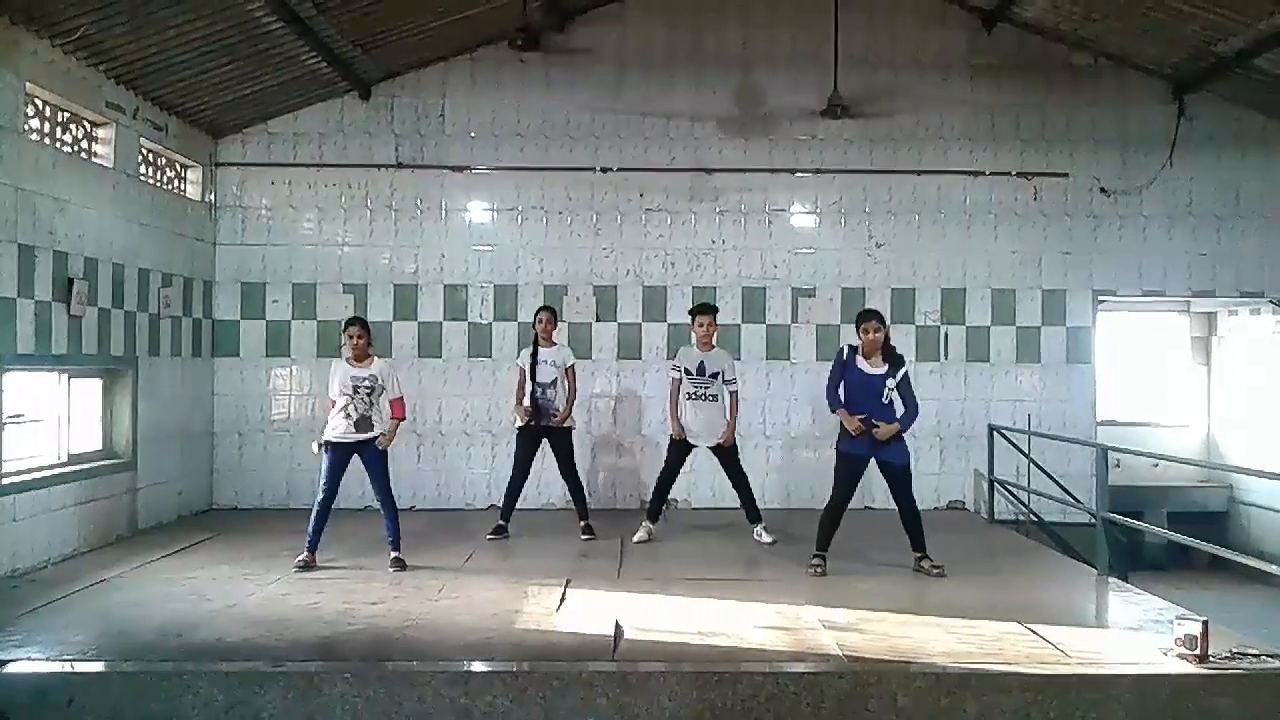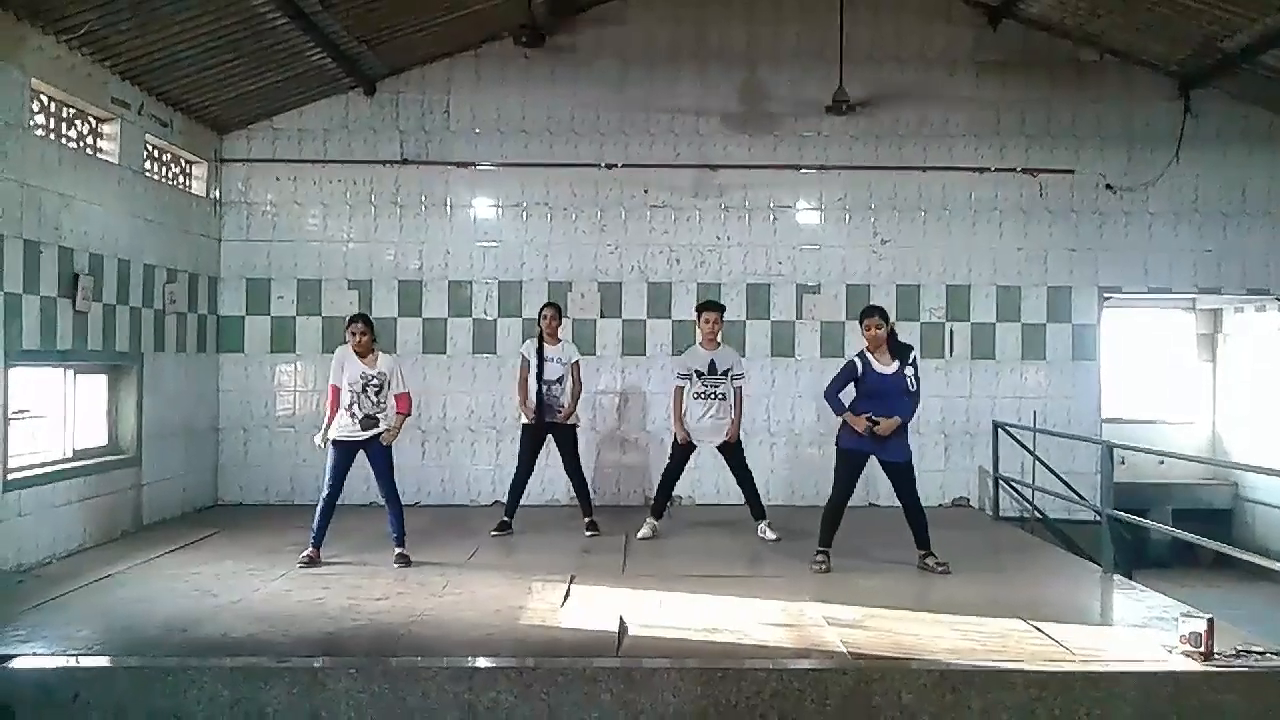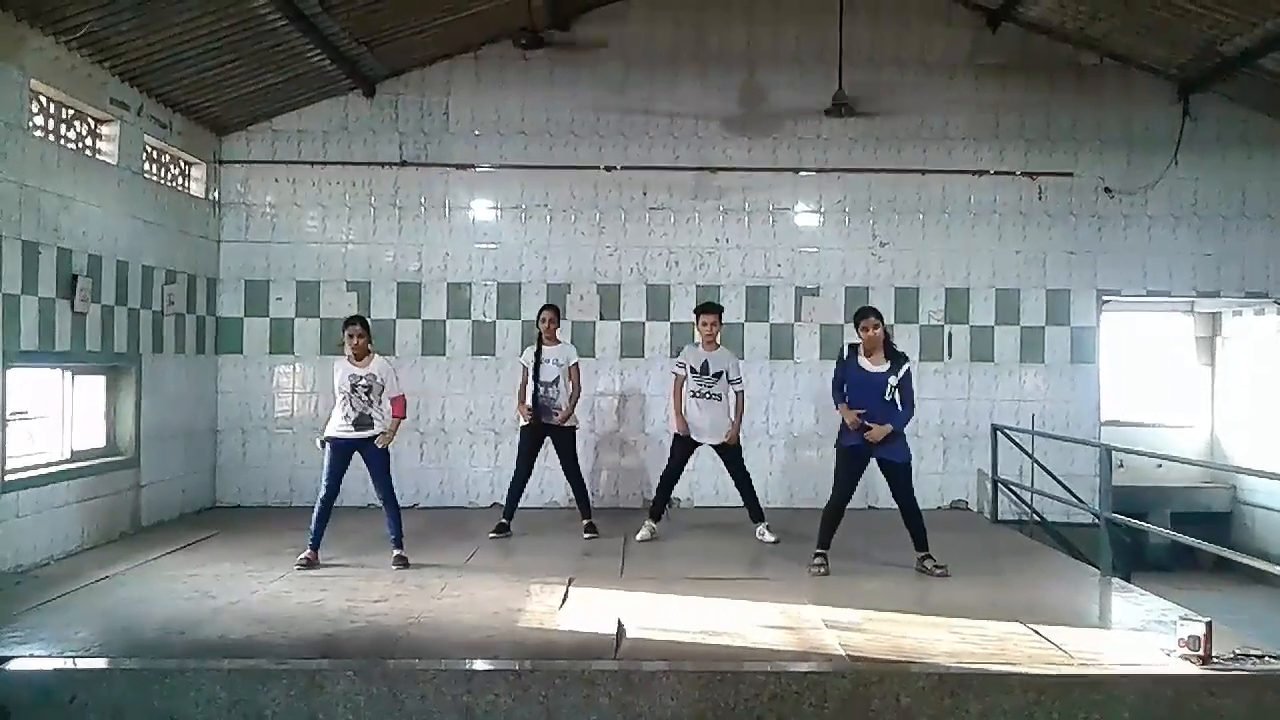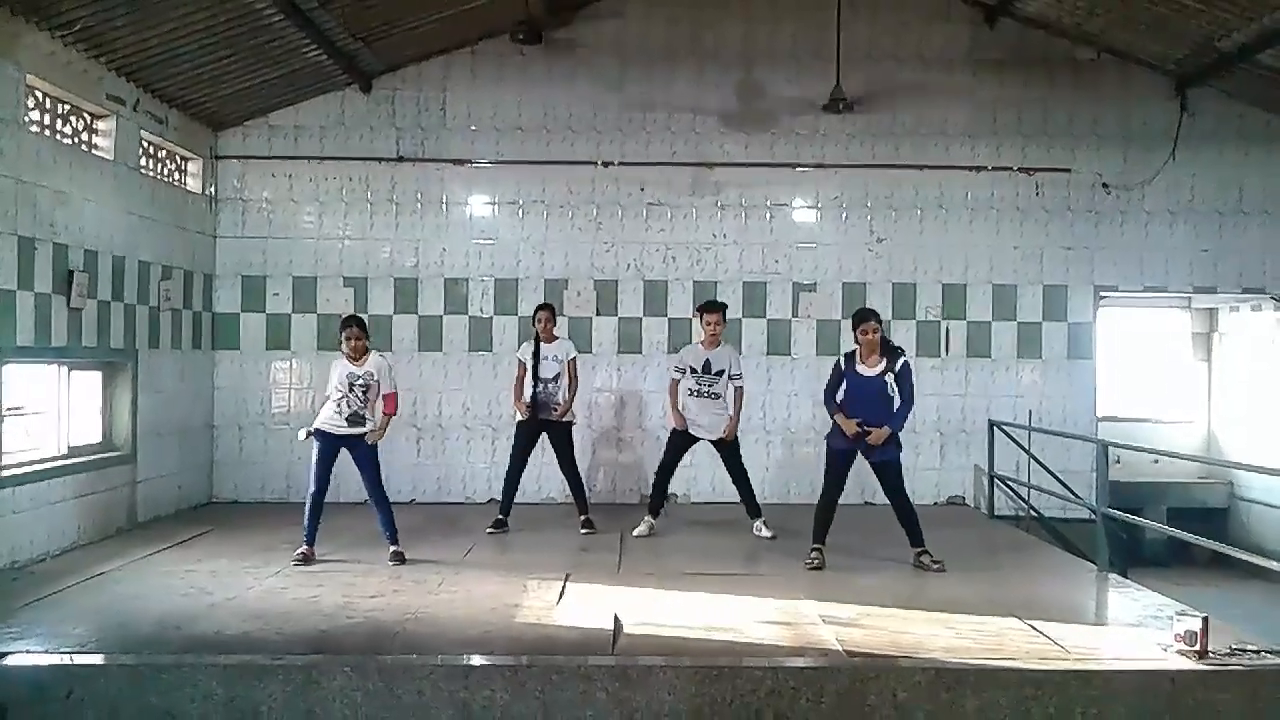
dt=0.3s
person 1, frame 1
left shoulder: (896, 365)
right shoulder: (847, 356)
left elbow: (911, 406)
right elbow: (832, 390)
left wrist: (895, 427)
right wrist: (845, 418)
left hip: (890, 440)
right hip: (854, 439)
left knee: (906, 500)
right knee: (839, 499)
left ankle: (921, 556)
right ankle: (819, 555)
person 1, frame 2
left shoulder: (907, 356)
right shoulder: (859, 362)
left elbow: (913, 397)
right elbow: (830, 393)
left wrist: (896, 421)
right wrist: (851, 419)
left hip: (894, 438)
right hip: (856, 436)
left knee: (910, 497)
right knee: (840, 495)
left ankle: (925, 554)
right ankle: (822, 551)
person 1, frame 3
left shoulder: (899, 363)
right shoulder: (849, 355)
left elbow: (908, 407)
right elbow: (837, 386)
left wrist: (887, 428)
right wrist: (843, 410)
left hip: (890, 439)
right hip: (854, 436)
left knee: (906, 498)
right knee: (839, 496)
left ankle: (923, 556)
right ankle: (820, 553)
person 1, frame 4
left shoulder: (897, 361)
right shoulder: (846, 362)
left elbow: (906, 402)
right elbow: (829, 395)
left wrist: (887, 430)
right wrist: (841, 420)
left hip: (882, 438)
right hip: (844, 437)
left knee: (898, 495)
right knee: (830, 492)
left ankle: (920, 551)
right ankle: (816, 549)
person 2, frame 1
left shoulder: (383, 366)
right shoulder: (337, 367)
left elbow: (397, 404)
right elbow: (333, 404)
left wrist: (390, 433)
right wrist: (324, 435)
left hip: (372, 439)
right hip: (338, 439)
left knee: (384, 495)
right knee: (325, 496)
left ankle: (395, 551)
right ankle: (309, 552)
person 2, frame 2
left shoulder: (388, 362)
right shoulder: (342, 355)
left elbow: (403, 400)
right elbow: (334, 395)
left wrist: (395, 429)
right wrist: (324, 429)
left hip: (377, 436)
right hip: (343, 436)
left knee: (388, 491)
right knee: (330, 491)
left ankle: (400, 547)
right ankle: (314, 548)
person 2, frame 3
left shoulder: (381, 365)
right shoulder: (339, 365)
left elbow: (398, 402)
left wrist: (390, 432)
right wrist: (325, 432)
left hip: (372, 437)
right hip: (338, 437)
left knee: (385, 493)
right knee: (326, 493)
left ankle: (398, 549)
right ankle: (312, 550)
person 2, frame 4
left shoulder: (378, 362)
right shoulder: (337, 364)
left elbow: (390, 399)
right elbow: (331, 399)
left wrist: (380, 429)
right wrist: (314, 426)
left hip: (362, 434)
right hip: (328, 431)
left knee: (375, 490)
right knee: (317, 489)
left ankle: (394, 545)
right ankle: (308, 546)
person 3, frame 1
left shoulder: (724, 358)
right shoulder: (683, 354)
left elbow: (733, 394)
right elbow: (674, 387)
left wrist: (731, 427)
right wrist: (673, 421)
left hip: (718, 430)
right hip: (685, 429)
left knee: (738, 477)
right knee: (667, 475)
left ankle: (758, 525)
right ankle: (649, 523)
person 3, frame 2
left shoulder: (731, 356)
right shoulder: (689, 356)
left elbow: (738, 391)
right elbow: (679, 390)
left wrist: (736, 423)
right wrist: (677, 424)
left hip: (724, 428)
right hip: (690, 428)
left knee: (743, 474)
right knee: (671, 472)
left ankle: (762, 522)
right ankle: (653, 520)
person 3, frame 3
left shoulder: (729, 358)
right shoulder: (688, 352)
left elbow: (738, 393)
right elbow: (678, 383)
left wrist: (736, 426)
right wrist: (678, 415)
left hip: (722, 429)
right hip: (689, 427)
left knee: (740, 476)
right knee: (670, 473)
left ankle: (760, 524)
right ankle: (651, 522)
person 3, frame 4
left shoulder: (730, 354)
right shoulder: (687, 352)
left elbow: (738, 388)
right elbow: (674, 383)
left wrist: (734, 421)
right wrist: (675, 412)
left hip: (720, 426)
right hip: (687, 423)
left knee: (738, 472)
right knee: (665, 467)
left ankle: (757, 520)
right ankle: (650, 518)
person 4, frame 1
left shoulder: (564, 352)
right shoulder: (527, 353)
left elbow: (572, 386)
right elbow: (520, 385)
left wrist: (567, 411)
right wrist: (518, 407)
left hip: (558, 422)
right hip: (530, 421)
left knee: (569, 472)
right knee: (519, 473)
left ankle: (584, 522)
right ankle: (503, 523)
person 4, frame 2
left shoulder: (569, 349)
right shoulder: (530, 346)
left elbow: (577, 383)
right elbow: (522, 379)
left wrist: (572, 408)
right wrist: (523, 405)
left hip: (563, 418)
right hip: (534, 418)
left knee: (574, 469)
right knee: (523, 469)
left ankle: (588, 518)
right ankle: (507, 519)
person 4, frame 3
left shoulder: (568, 350)
right shoulder: (530, 351)
left elbow: (576, 385)
right elbow: (523, 383)
left wrist: (569, 410)
right wrist: (520, 405)
left hip: (561, 420)
right hip: (533, 419)
left knee: (572, 471)
right knee: (521, 471)
left ankle: (587, 520)
right ankle: (505, 521)
person 4, frame 4
left shoulder: (566, 346)
right shoulder: (527, 348)
left elbow: (573, 379)
right elbow: (519, 379)
left wrist: (568, 404)
right wrist: (517, 402)
left hip: (558, 415)
right hip: (530, 414)
left knee: (569, 466)
right knee: (515, 465)
left ankle: (584, 516)
right ankle: (502, 517)
